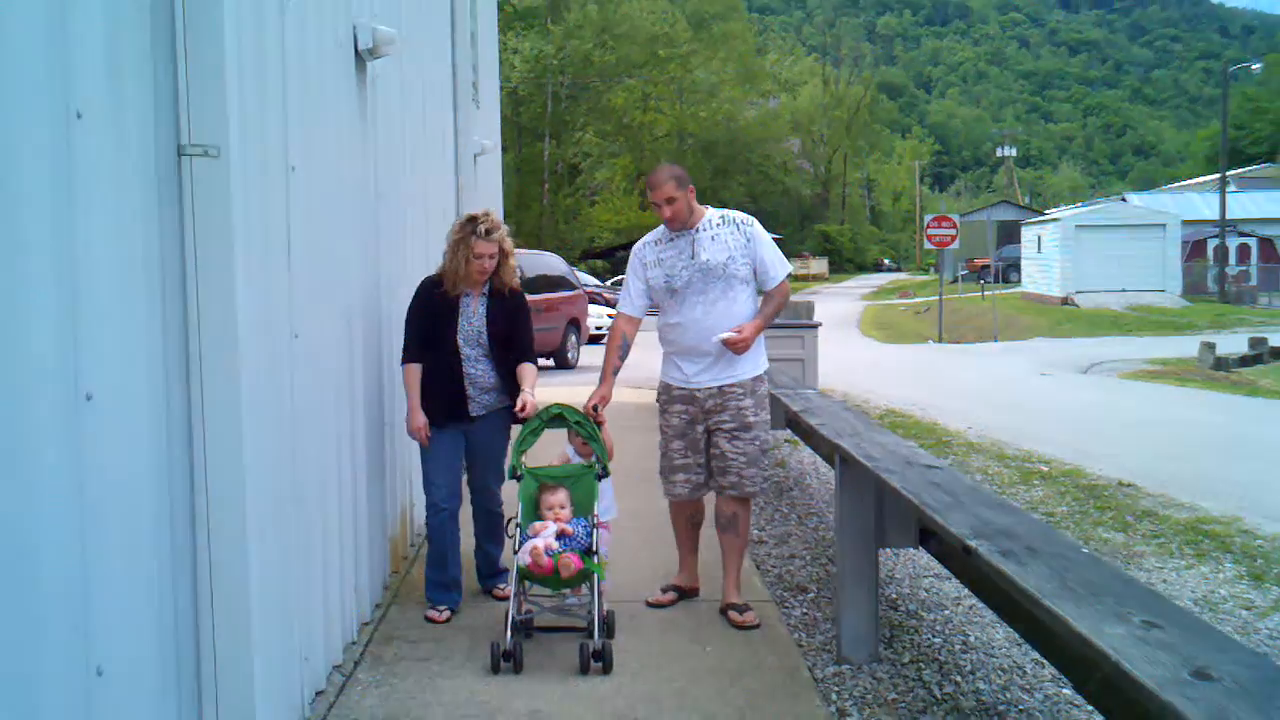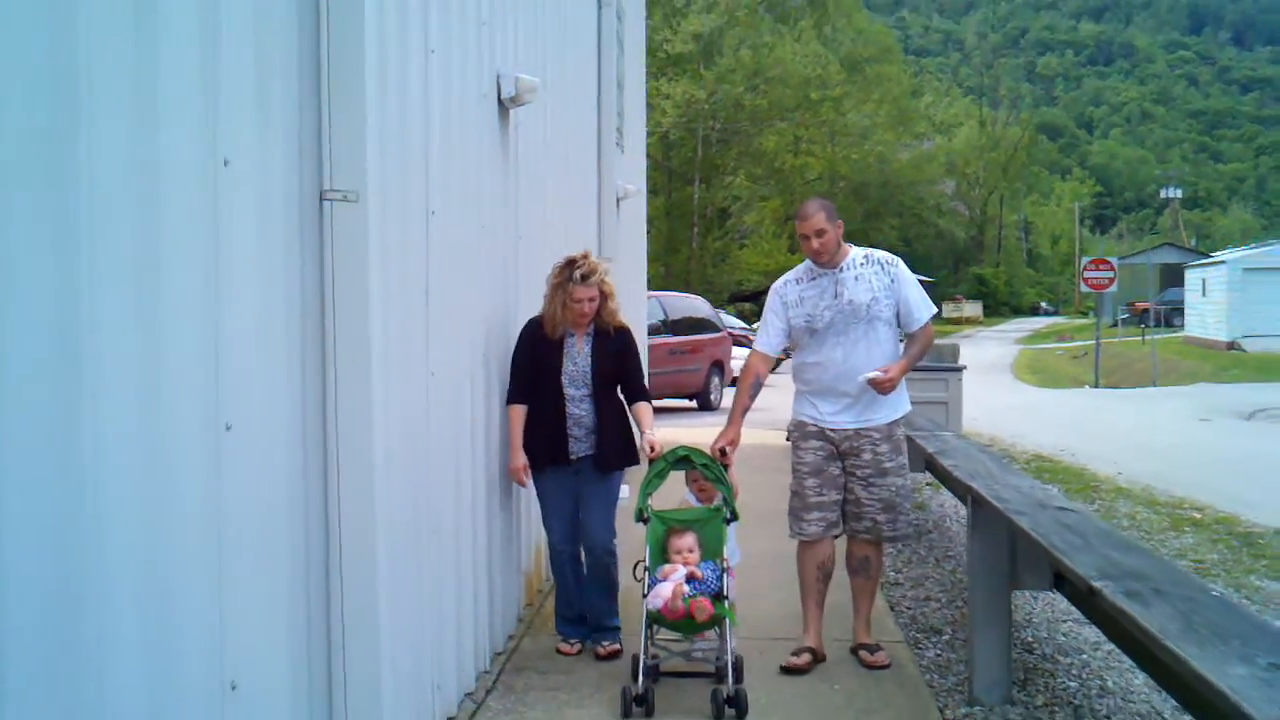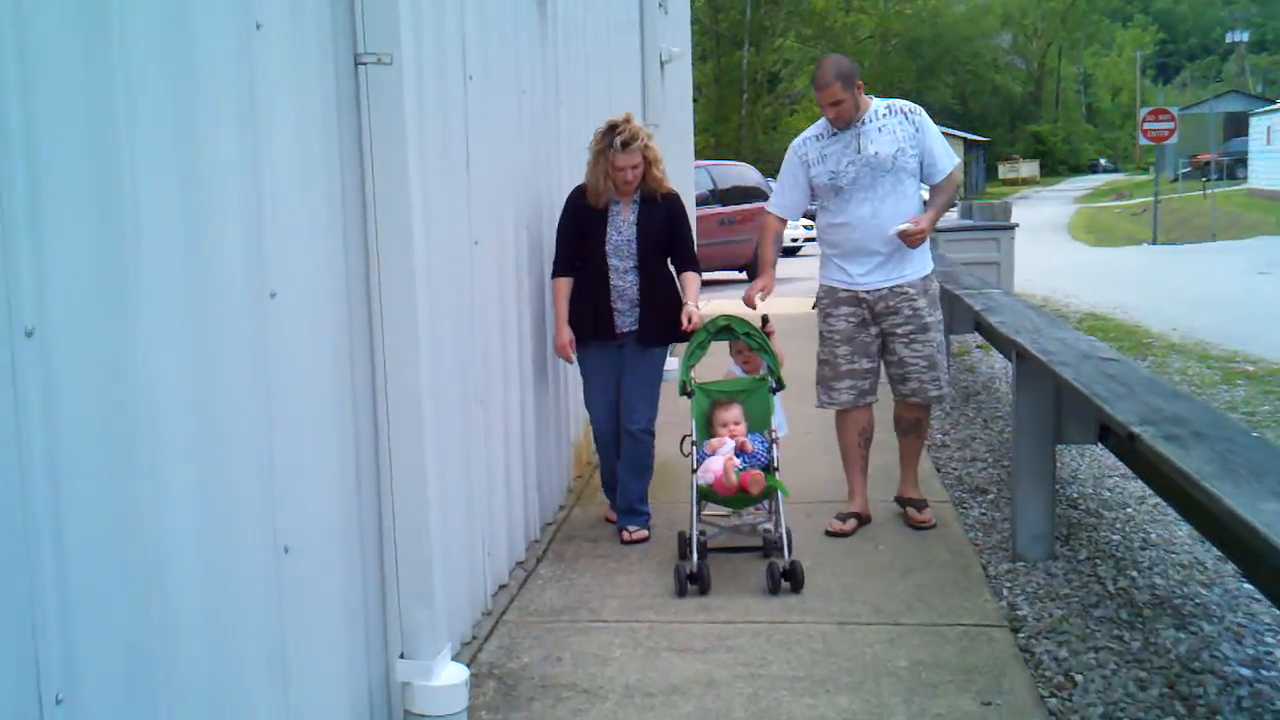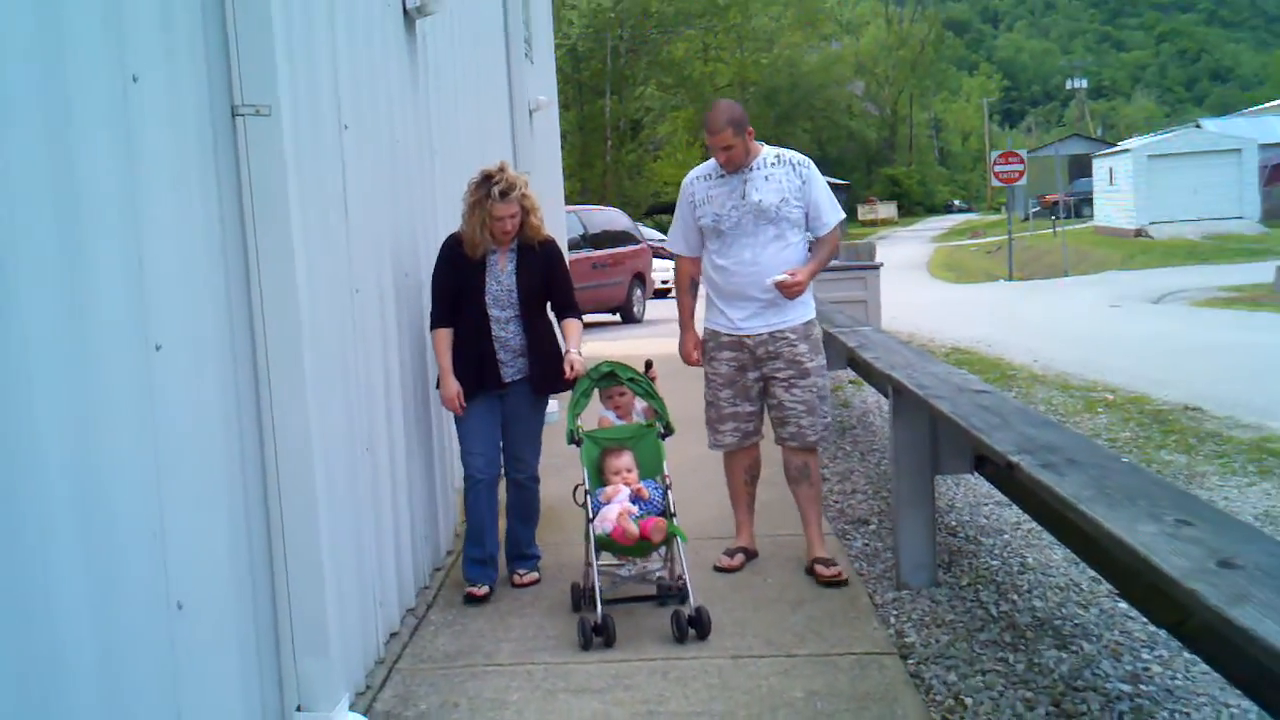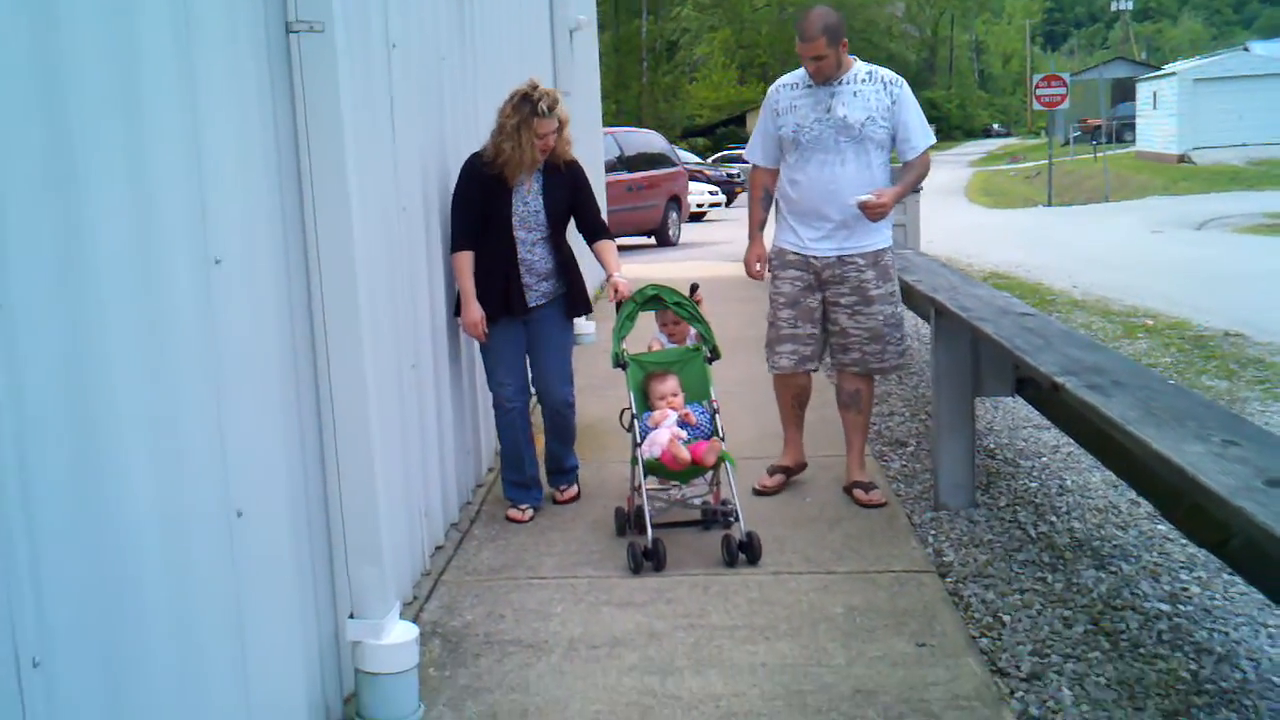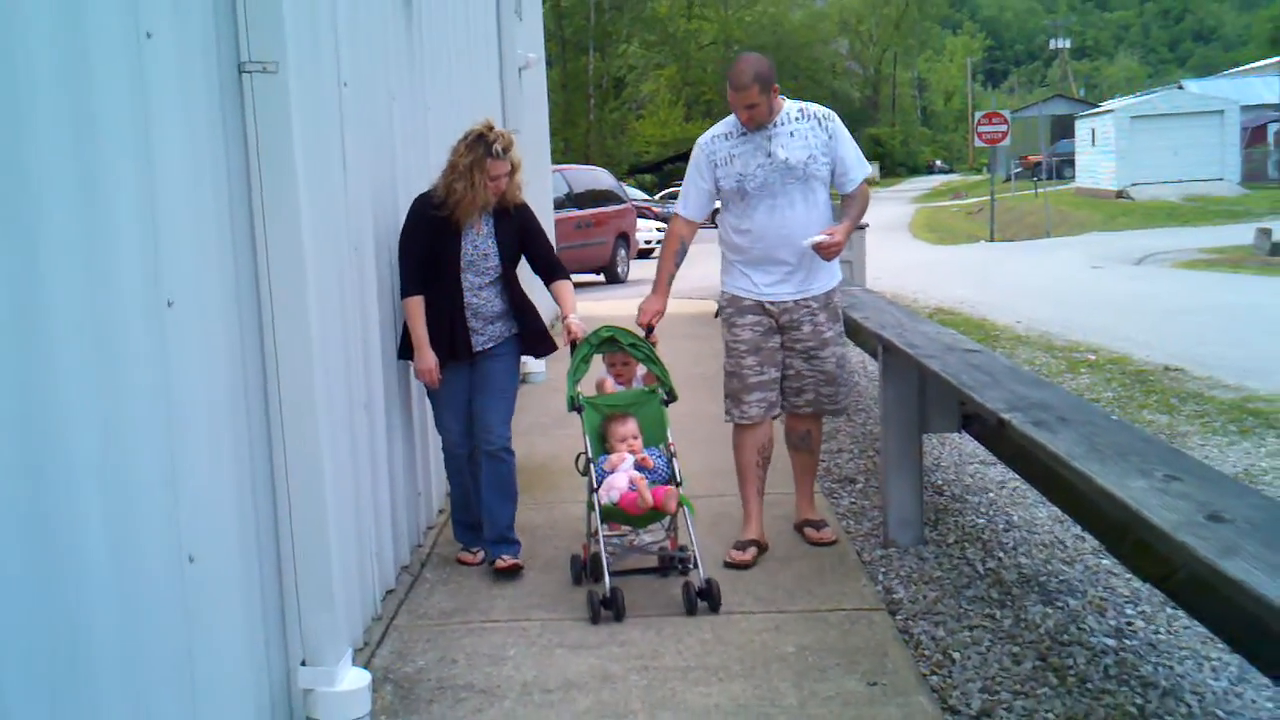
dt=0.5s
person 1, frame 1
left shoulder: (742, 227)
right shoulder: (645, 251)
left elbow: (779, 288)
right elbow: (626, 319)
left wrist: (755, 326)
right wrist: (606, 383)
left hip: (739, 382)
right hip: (679, 385)
left knee: (735, 488)
right knee: (681, 487)
left ankle: (732, 592)
right ankle: (686, 575)
person 1, frame 2
left shoulder: (887, 268)
right shoulder: (786, 288)
left elbow: (923, 329)
right elbow: (761, 357)
left wrist: (901, 367)
right wrist: (734, 424)
left hip: (877, 424)
right hip: (814, 425)
left knee: (868, 531)
right knee: (813, 530)
left ankle: (863, 633)
right ankle: (812, 638)
person 1, frame 3
left shoulder: (909, 118)
right shoulder: (806, 147)
left elbow: (947, 179)
right elbow: (776, 215)
left wrist: (929, 218)
right wrist: (766, 271)
left hip: (909, 281)
right hip: (842, 289)
left knee: (918, 389)
right knee: (850, 396)
left ankle: (909, 487)
right ankle: (857, 500)
person 1, frame 4
left shoulder: (797, 169)
right shoulder: (695, 184)
left elbow: (830, 233)
right elbow: (688, 262)
left wrist: (809, 270)
right wrist: (686, 329)
left hip: (792, 327)
right hip: (726, 333)
left knee: (801, 437)
right knee: (737, 438)
left ankle: (816, 548)
right ankle: (744, 536)
person 1, frame 5
left shoulder: (888, 88)
right shoulder: (781, 93)
left elbow: (919, 159)
right elbow: (764, 170)
left wrist: (895, 193)
right wrist: (756, 238)
left hip: (864, 251)
right hip: (795, 251)
left knee: (858, 363)
right knee: (788, 360)
left ankle: (856, 470)
right ankle: (791, 453)
person 1, frame 6
left shoulder: (821, 123)
right shoulder: (713, 144)
left elbow: (857, 189)
right elbow: (685, 220)
left wrist: (844, 228)
right wrist: (659, 291)
left hip: (814, 293)
right hip: (747, 297)
left knee: (806, 407)
right knee: (751, 410)
left ankle: (805, 508)
right ankle: (752, 528)
person 2, frame 1
left shoulder: (510, 297)
right shoulder: (433, 291)
left elbow: (524, 353)
right elbow: (413, 353)
left wrist: (526, 389)
right wrist: (415, 408)
left hip: (491, 412)
right hip: (442, 413)
left knee: (488, 497)
right knee: (441, 502)
left ankle: (493, 574)
right ankle: (442, 594)
person 2, frame 2
left shoulder: (617, 336)
right shoulder: (536, 333)
left elbow: (635, 391)
right elbow: (519, 394)
left wrist: (648, 431)
right wrist: (516, 449)
left hip: (602, 454)
right hip: (551, 455)
left knee: (599, 542)
right knee: (562, 544)
left ankle: (606, 629)
right ankle: (571, 627)
person 2, frame 3
left shoulder: (665, 202)
right shoulder: (582, 201)
left elbow: (686, 261)
right elbow: (564, 266)
left wrist: (690, 302)
right wrist: (562, 324)
left hip: (648, 329)
right hip: (596, 328)
left knee: (638, 424)
right knee: (603, 419)
left ankle: (633, 513)
right ankle: (616, 496)
person 2, frame 4
left shoulder: (543, 248)
right shoulder: (457, 250)
left elbow: (566, 307)
right elbow: (442, 317)
left wrist: (572, 349)
right wrist: (447, 375)
left hip: (528, 376)
right hip: (475, 379)
left knee: (523, 471)
right knee: (480, 472)
left ankle: (523, 558)
right ankle: (479, 572)
person 2, frame 5
left shoulder: (566, 170)
right shoulder: (480, 170)
left elbow: (594, 227)
right elbow: (463, 240)
left wrist: (614, 273)
right wrist: (469, 301)
left hip: (551, 299)
right hip: (497, 302)
left knee: (558, 395)
right knee: (509, 400)
left ankle: (564, 473)
right ankle: (522, 493)
person 2, frame 6
left shoulder: (515, 212)
right shoulder: (428, 212)
left elbow: (550, 267)
right elbow: (412, 285)
left wrist: (570, 315)
right wrist: (422, 348)
left hip: (499, 342)
right hip: (445, 346)
left knee: (494, 441)
right knee: (458, 445)
left ankle: (502, 543)
right ankle: (471, 536)
